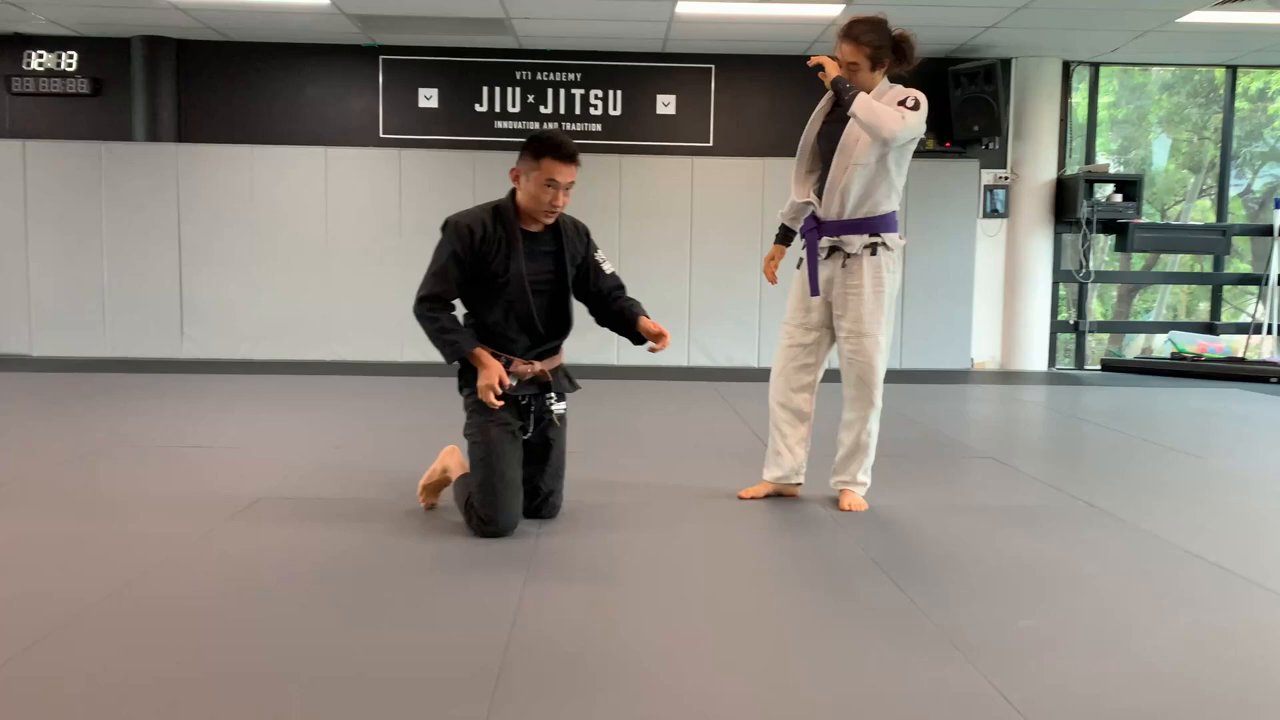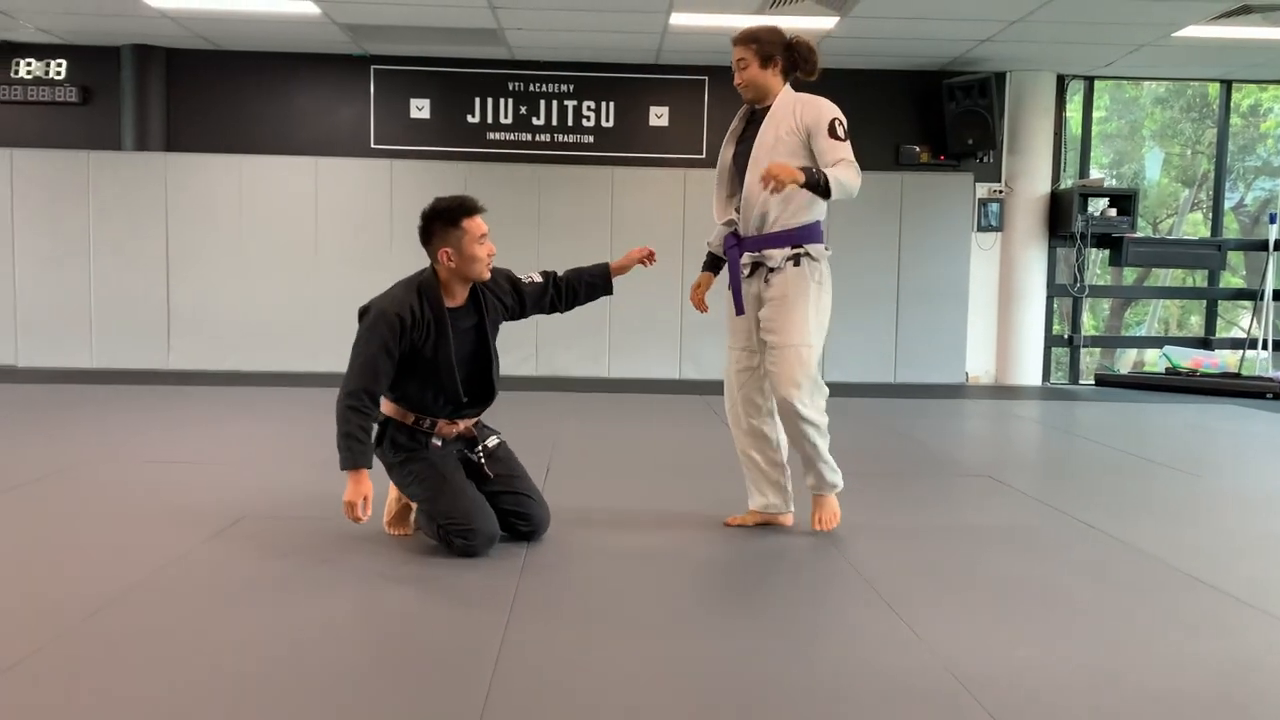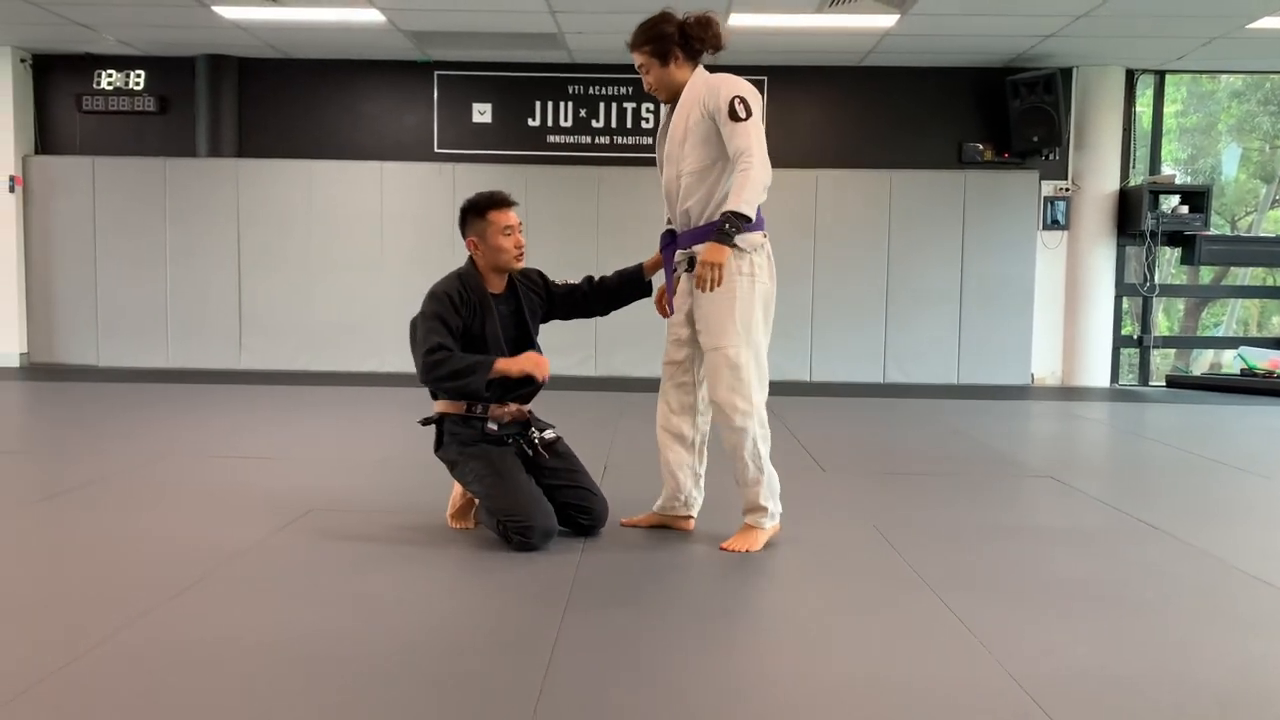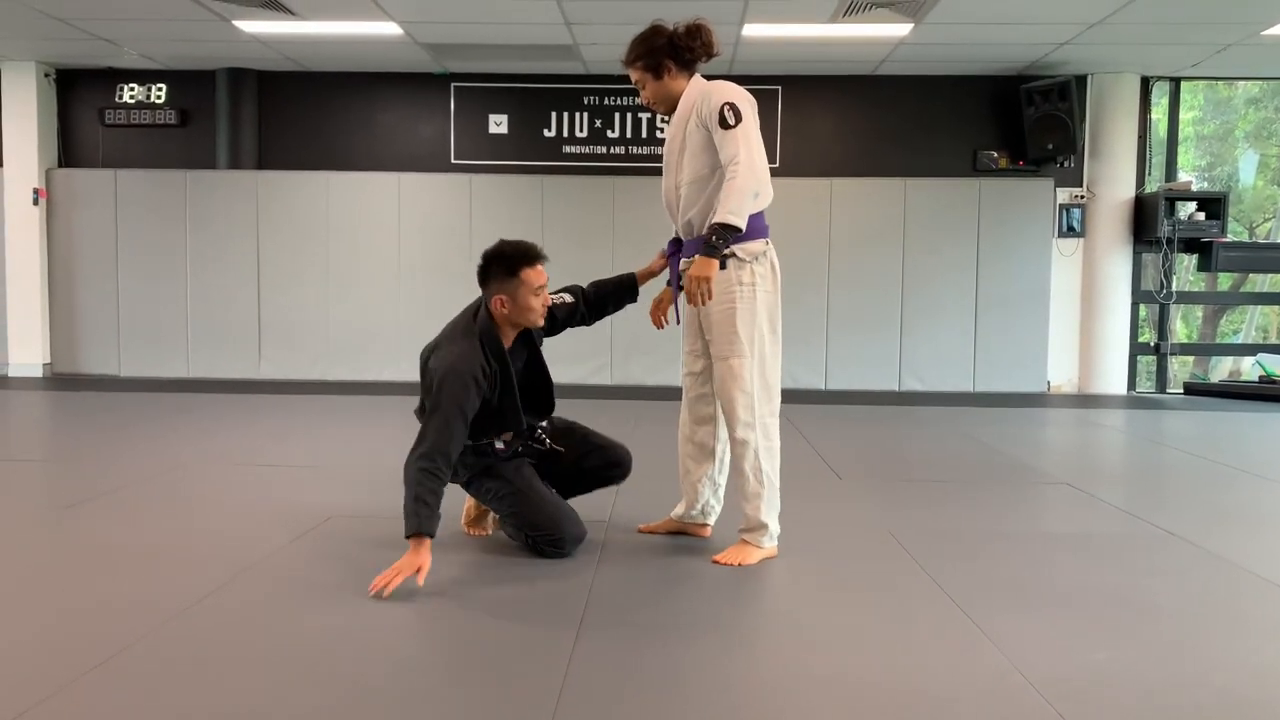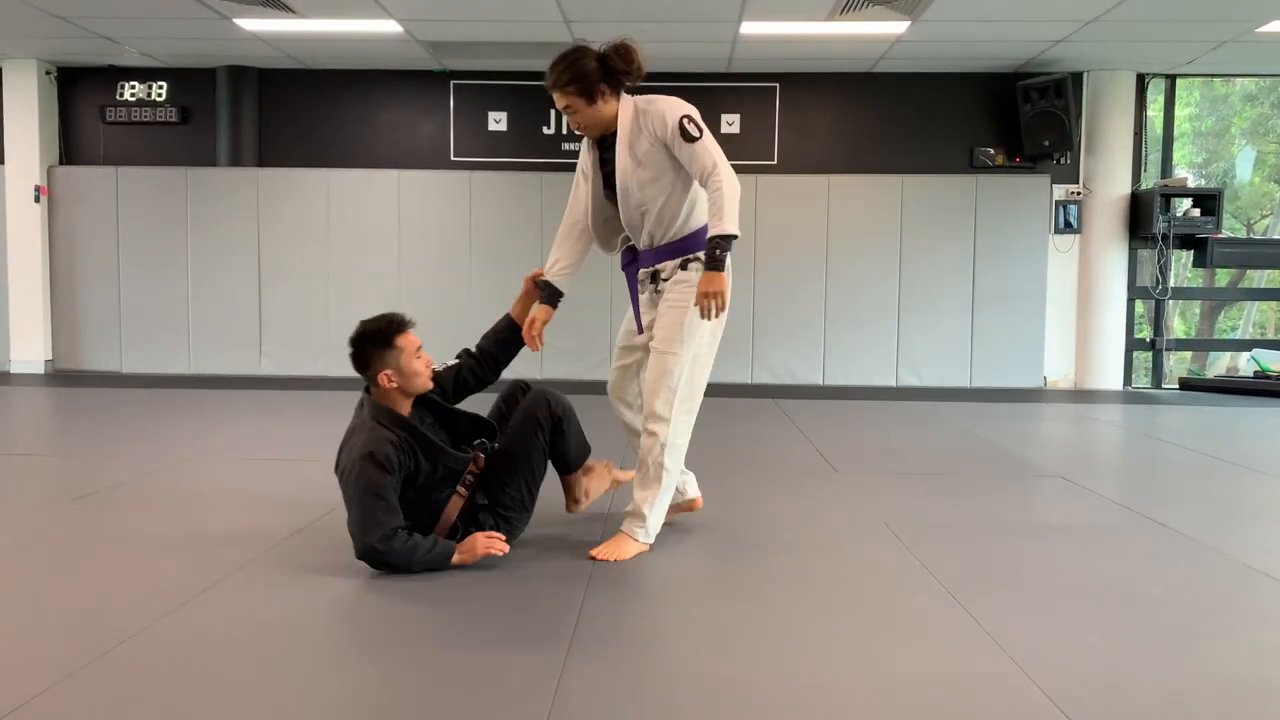
dt=1s
person 1, frame 1
left shoulder: (908, 103)
right shoulder: (832, 105)
left elbow: (889, 132)
left wrist: (842, 86)
right wrist: (781, 239)
left hip: (869, 251)
right hip: (822, 248)
left knee: (862, 369)
right knee: (793, 364)
left ankle: (851, 481)
right ankle: (783, 473)
person 1, frame 2
left shoulder: (813, 111)
right shoulder: (743, 124)
left elbow: (849, 176)
left wrist: (804, 175)
right wrist: (710, 267)
left hip: (796, 263)
right hip: (748, 267)
left knee: (792, 385)
right knee: (745, 391)
left ankle: (825, 486)
right ankle: (771, 502)
person 1, frame 3
left shoulder: (726, 91)
right shoulder: (678, 112)
left elbow: (754, 168)
left wrist: (721, 239)
right wrist: (672, 274)
left hip: (734, 257)
right hip: (697, 261)
left knee: (733, 390)
right knee: (680, 389)
left ankle: (762, 512)
right ankle: (679, 503)
person 1, frame 4
left shoulder: (720, 97)
right shoulder: (684, 118)
left elbow: (745, 175)
left wrist: (710, 251)
right wrist: (672, 283)
left hip: (737, 263)
right hip: (705, 268)
left knee: (744, 400)
right knee: (698, 397)
left ankle: (761, 532)
right ankle: (696, 511)
person 1, frame 5
left shoulder: (666, 115)
right shoulder: (594, 150)
left elbow: (723, 182)
right elbow: (576, 228)
left wrist: (713, 262)
right wrist: (545, 299)
left hip: (696, 268)
right hip: (647, 275)
left knee: (663, 401)
right knee: (625, 391)
left ankle: (641, 527)
right ankle: (681, 489)
person 2, frame 1
left shoulder: (573, 236)
right shoulder: (470, 230)
left elbow: (607, 297)
right elbow: (430, 306)
left wrist: (642, 322)
right wrist: (480, 360)
left hip: (547, 386)
right hip: (493, 383)
left knee: (543, 506)
right knee: (496, 520)
left ankle: (481, 464)
right ankle: (456, 468)
person 2, frame 2
left shoulder: (493, 288)
right shoulder: (395, 312)
left elbow: (554, 292)
right elbow: (358, 395)
left wrist: (619, 267)
right wrist: (357, 474)
left hip: (469, 434)
right hip: (412, 441)
left knee: (532, 522)
right knee: (477, 536)
left ankle: (440, 497)
right ankle: (414, 501)
person 2, frame 3
left shoulder: (528, 284)
right shoulder: (446, 297)
left elbow: (592, 297)
right elbow: (431, 367)
left wrist: (655, 264)
right wrist: (505, 365)
left hip: (522, 425)
right hip: (470, 434)
left knee: (591, 515)
right knee: (535, 530)
left ankle: (499, 490)
right ankle: (475, 496)
person 2, frame 4
left shoulder: (523, 316)
right shoulder: (460, 365)
left elbow: (583, 303)
right elbow: (432, 458)
left wrist: (647, 273)
right wrist: (419, 545)
left hip: (522, 426)
right hip: (479, 455)
left knee: (615, 462)
right knee: (562, 538)
left ankle: (518, 489)
right ankle: (493, 498)
person 2, frame 5
left shoulder: (413, 391)
right shoulder: (373, 454)
left elbow: (477, 367)
right elbow: (376, 546)
left wrist: (524, 303)
right wrist: (458, 553)
left hip: (472, 484)
right hip: (482, 519)
left knee: (521, 392)
right knee: (543, 402)
left ankle: (579, 474)
right ankle: (579, 490)
